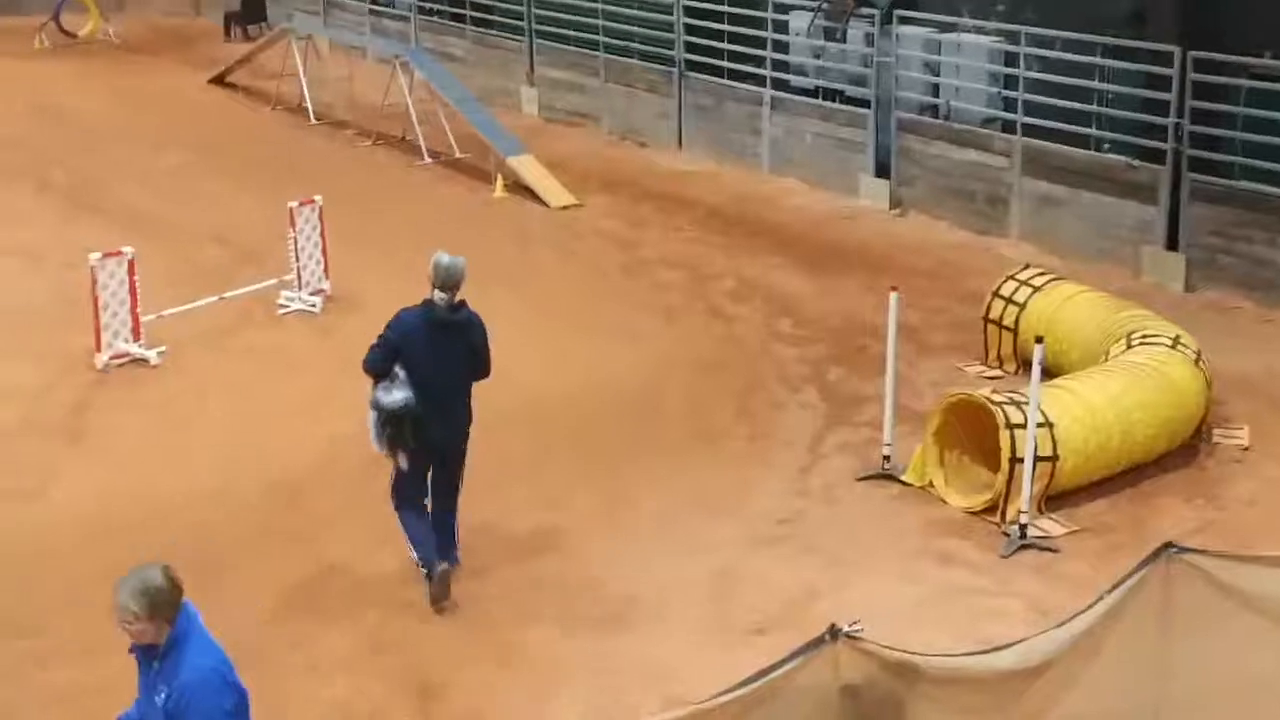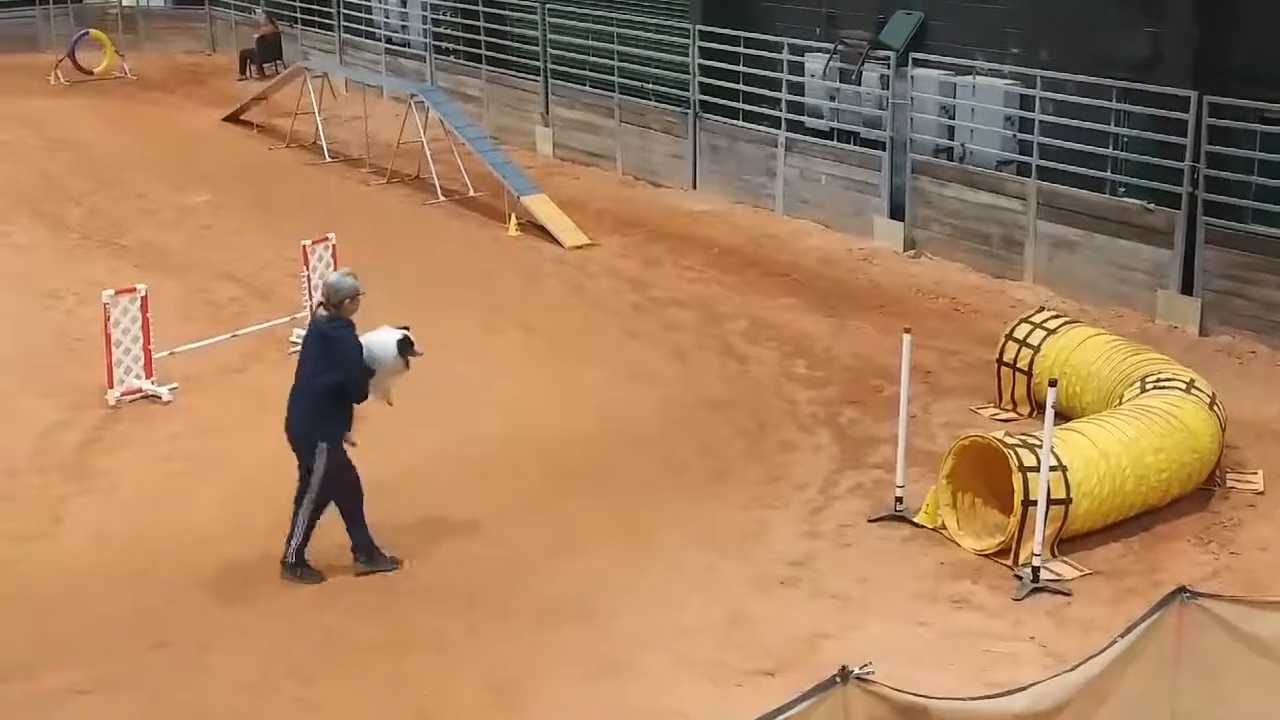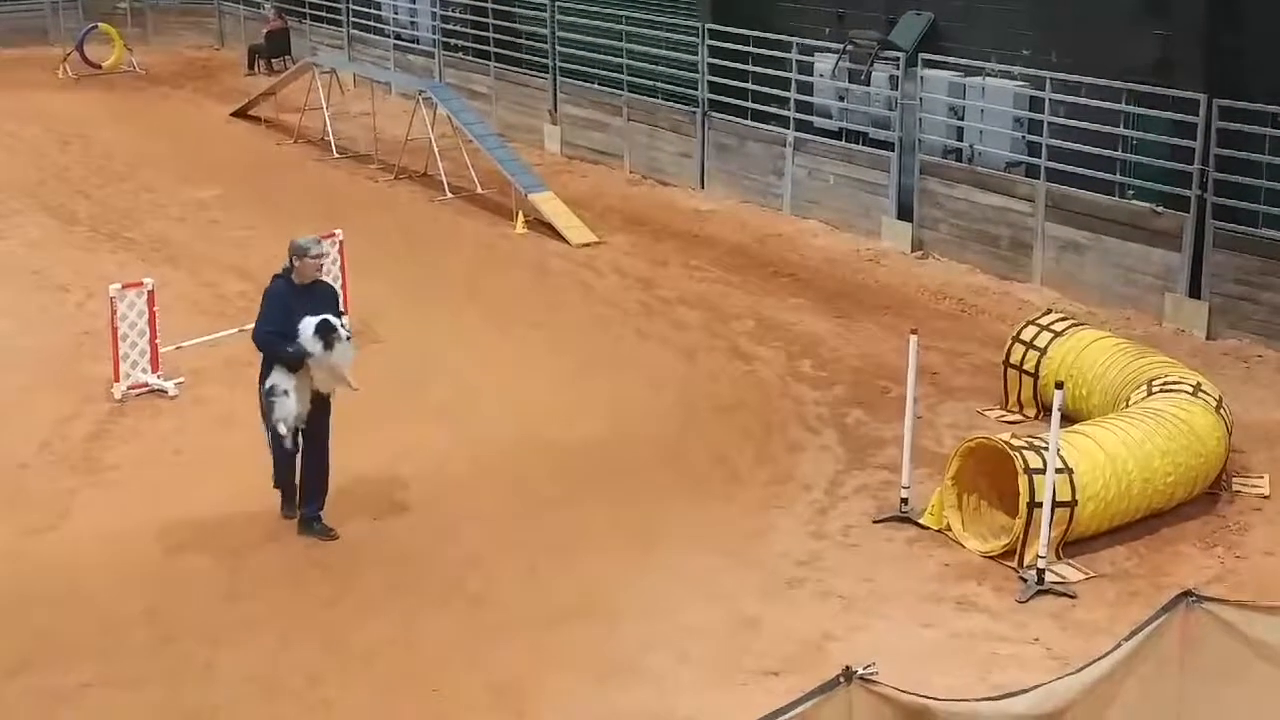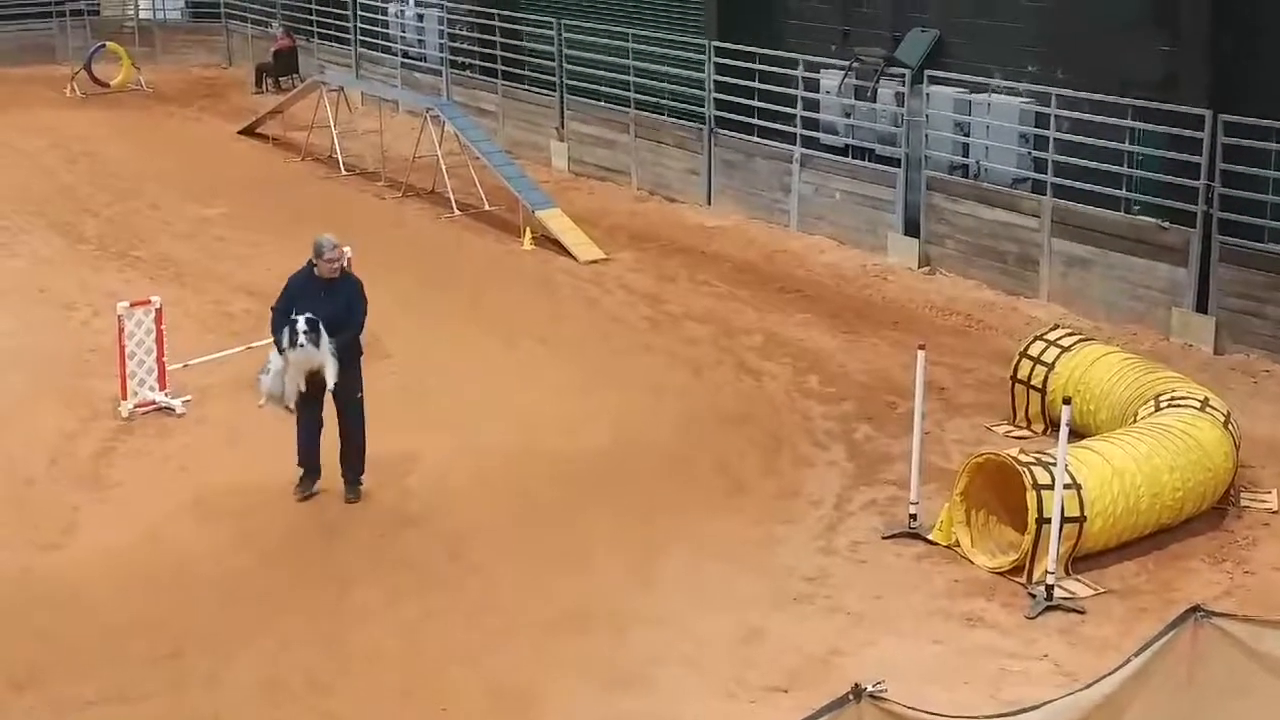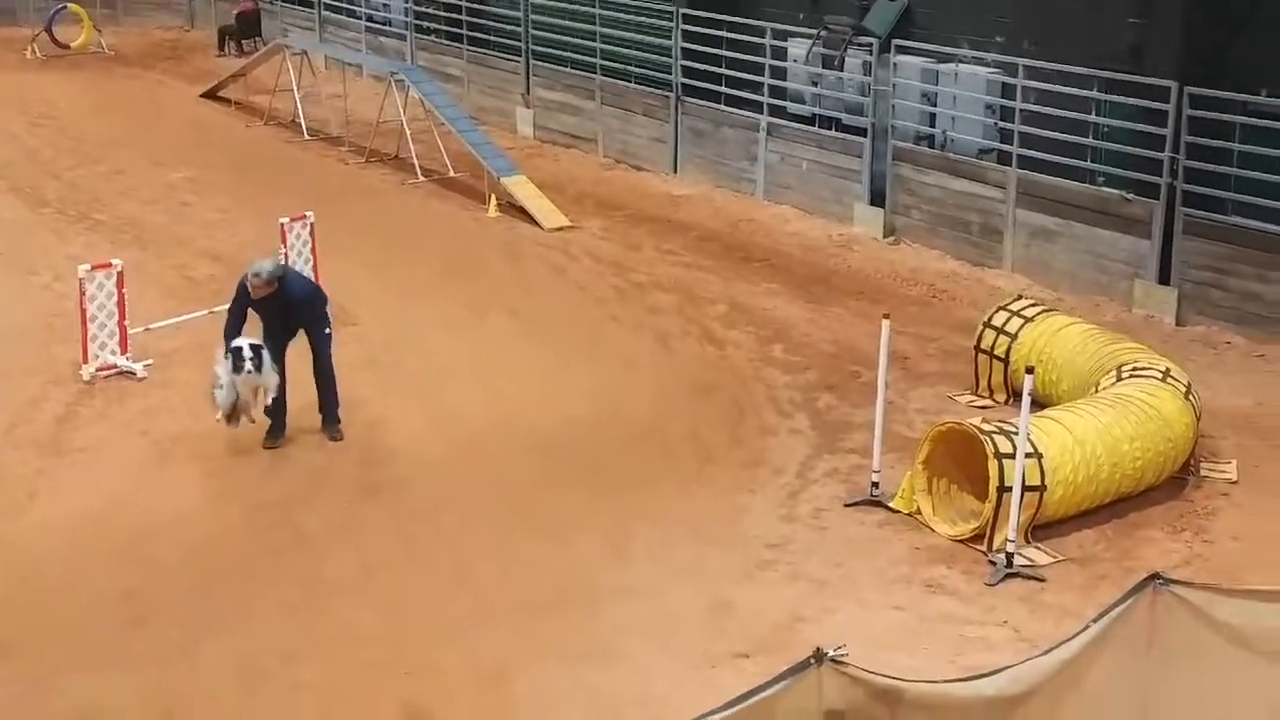
dt=1s
person 1, frame 1
left shoulder: (407, 321)
right shoulder: (472, 324)
left elbow: (374, 365)
right elbow: (481, 370)
left wrist: (402, 369)
left hip: (415, 425)
right hip: (455, 425)
left knee: (408, 498)
right knee: (446, 492)
left ankle: (435, 561)
right ankle: (443, 559)
person 1, frame 2
left shoulder: (323, 327)
right shoulder: (344, 341)
right elbow: (357, 391)
left wrist: (361, 373)
right wrist: (370, 374)
left hip: (311, 421)
right hip: (316, 429)
left knee: (347, 486)
right knee: (314, 495)
left ankle: (367, 555)
right ankle: (292, 562)
person 1, frame 3
left shoulder: (327, 292)
right shoulder: (277, 292)
right elbow: (263, 337)
right wrist: (295, 359)
left knee: (317, 448)
right knee: (283, 445)
left ankle: (311, 516)
right ankle: (289, 495)
person 1, frame 4
left shoulder: (352, 285)
right shoulder: (299, 281)
left elbow: (356, 327)
right elbow: (279, 314)
left wrist: (330, 350)
right wrist: (284, 346)
left hip: (344, 360)
left knee: (351, 418)
right knee: (307, 416)
left ankle: (352, 479)
right ankle: (309, 474)
person 1, frame 5
left shoulder: (296, 292)
right shoulder: (247, 285)
left elbow: (290, 330)
right elbow: (235, 319)
left hip: (312, 311)
right hip: (276, 316)
left knee: (323, 360)
right knee: (273, 363)
left ankle: (330, 420)
right ankle: (277, 425)
